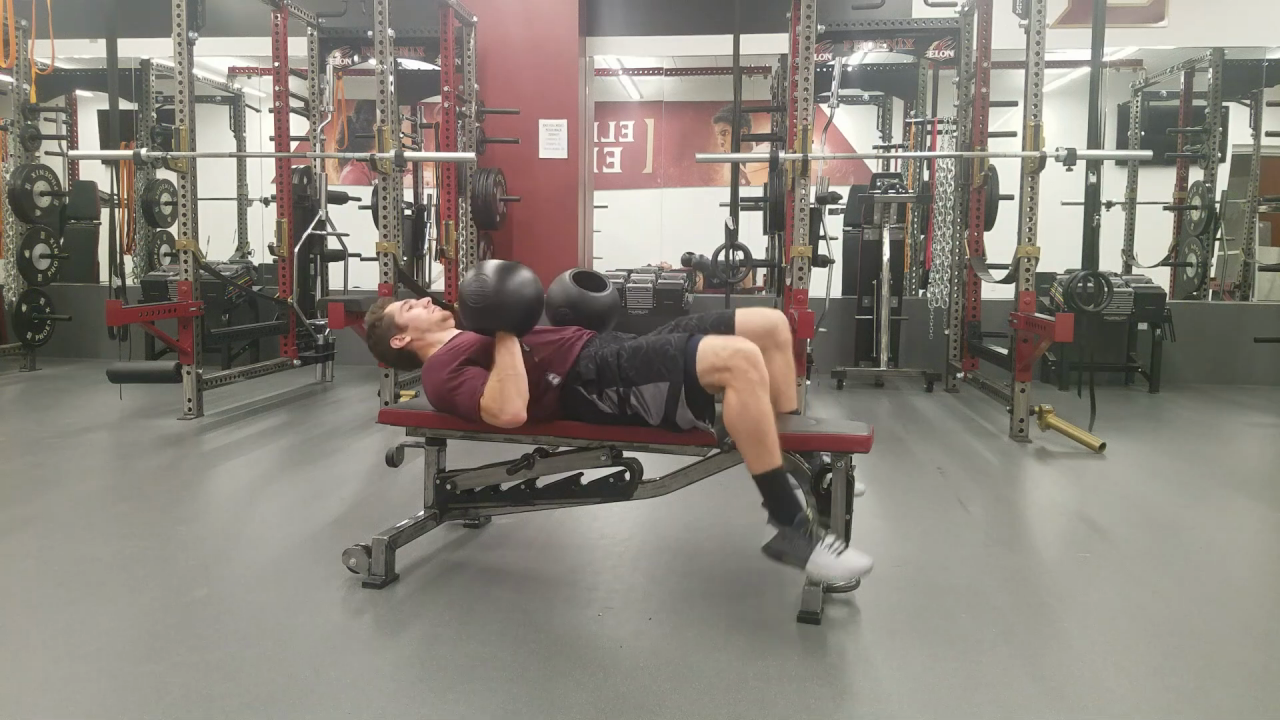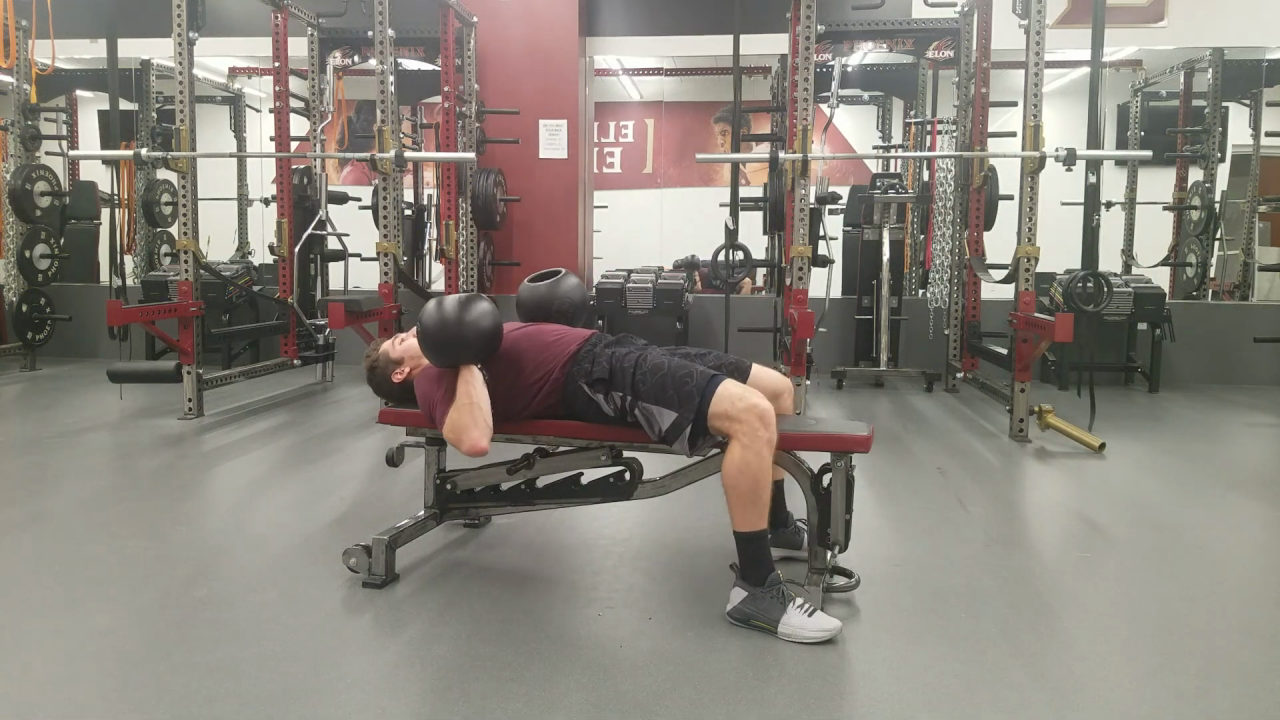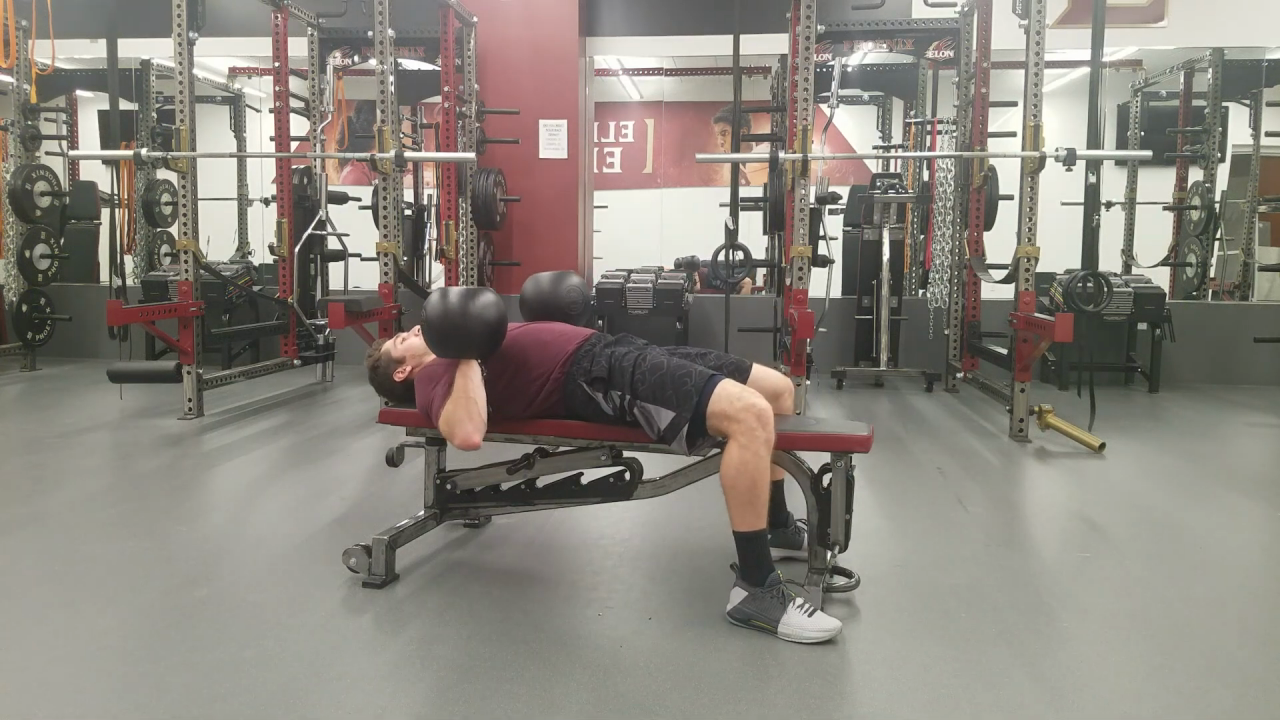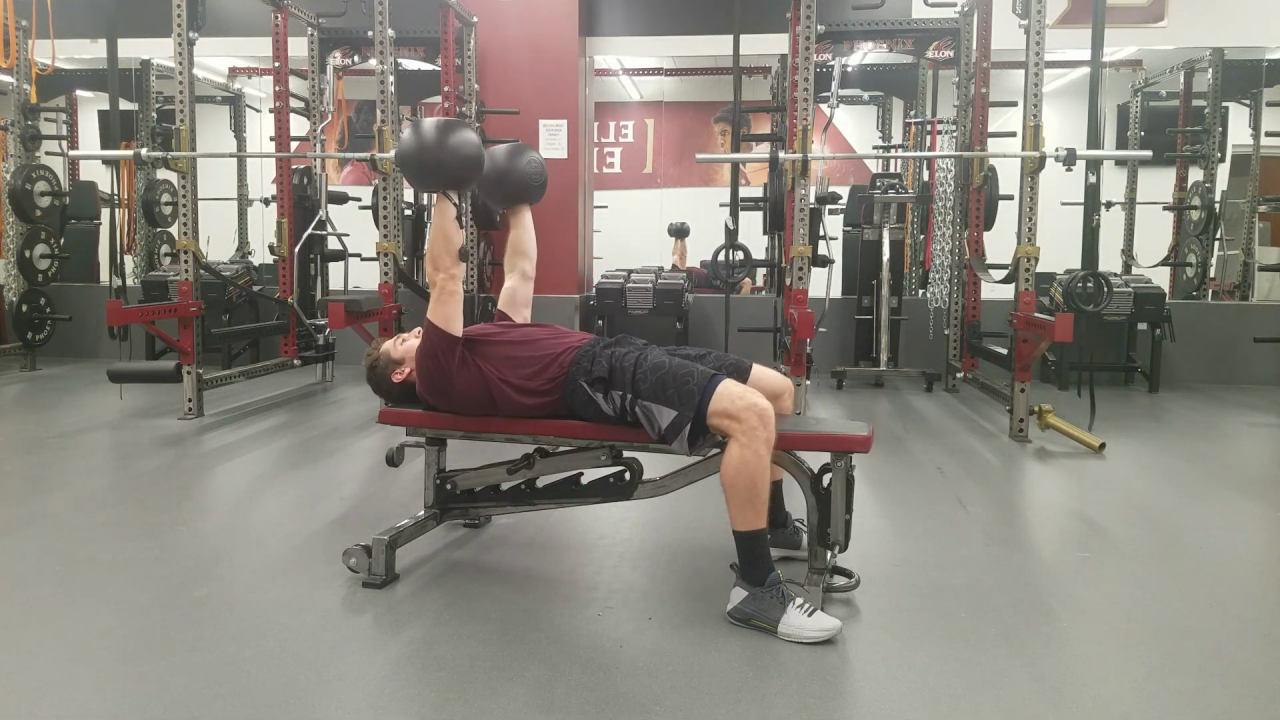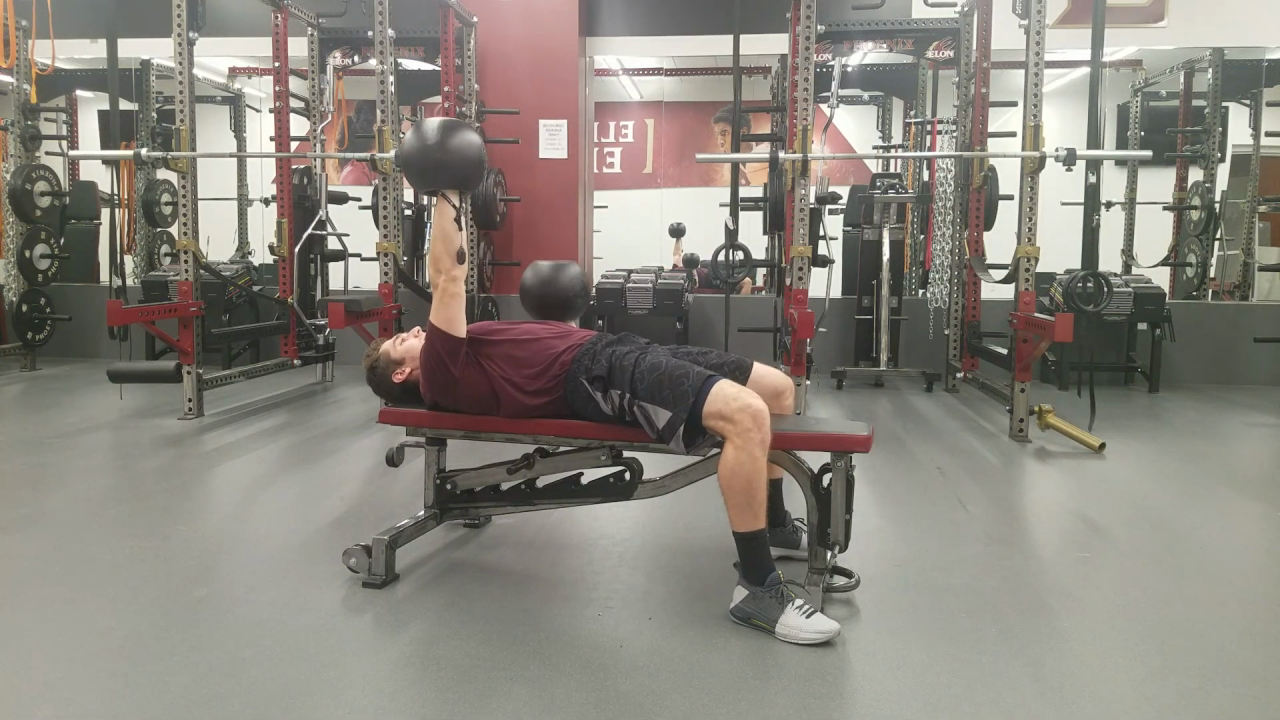
dt=1s
person 1, frame 1
left shoulder: (468, 343)
right shoulder: (444, 373)
right elbow: (512, 411)
right wrist: (505, 334)
left hip: (613, 349)
right hip: (597, 383)
left knee: (769, 324)
right knee: (741, 358)
right ankle: (790, 528)
person 1, frame 2
right shoulder: (434, 378)
right elbow: (474, 441)
right wrist: (464, 357)
right hip: (598, 377)
left knee: (777, 390)
right knee: (752, 415)
left ankle: (779, 526)
right ankle: (757, 589)
person 1, frame 3
left shoulder: (462, 363)
right shoulder: (433, 378)
right elbow: (467, 435)
left wrist: (565, 315)
right wrist: (465, 353)
right hip: (597, 378)
left knee: (777, 390)
right knee: (750, 415)
left ankle: (778, 527)
right ankle: (757, 590)
person 1, frame 4
left shoulder: (483, 342)
right shoulder: (440, 374)
left elbow: (521, 270)
right elbow: (444, 275)
left wrist: (519, 201)
right wrist: (443, 193)
right hip: (594, 379)
left knee: (777, 391)
right knee: (750, 416)
left ankle: (777, 523)
right ankle: (755, 588)
person 1, frame 5
left shoulder: (470, 353)
right shoulder: (440, 373)
right elbow: (449, 277)
right wrist: (445, 196)
right hip: (598, 374)
left knee: (777, 390)
right knee: (746, 416)
left ankle: (777, 523)
right ankle: (756, 589)
